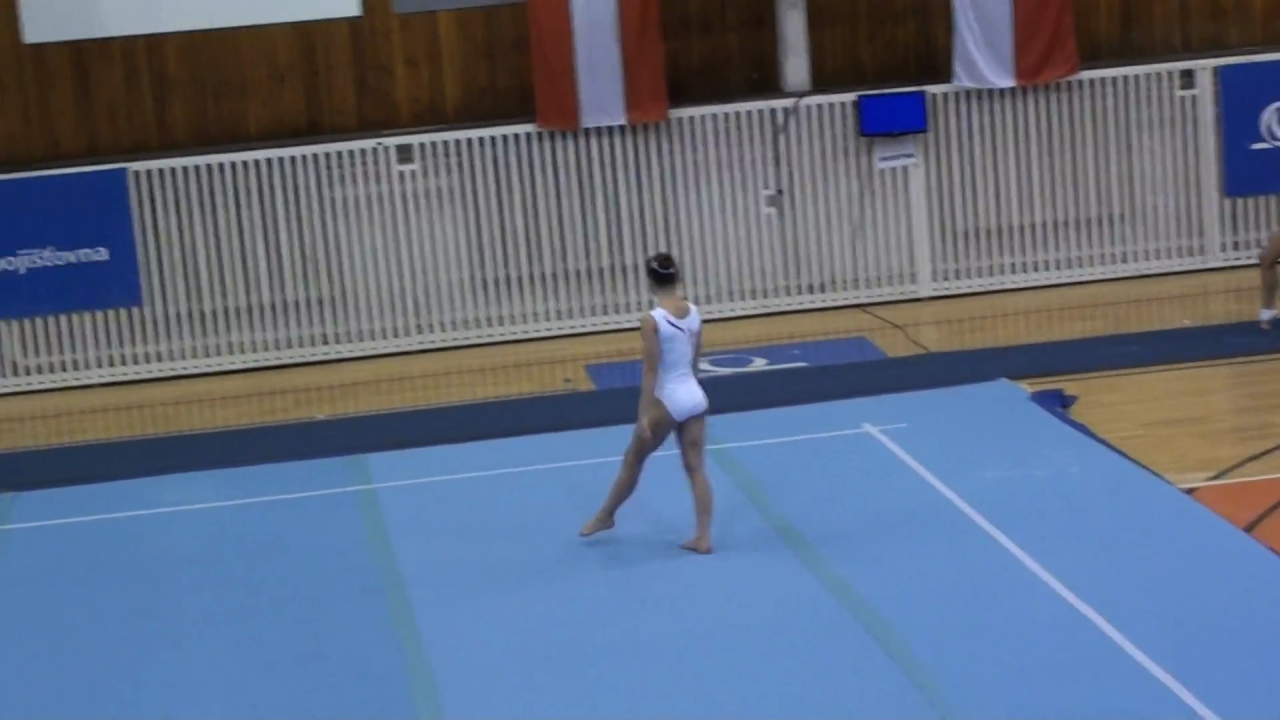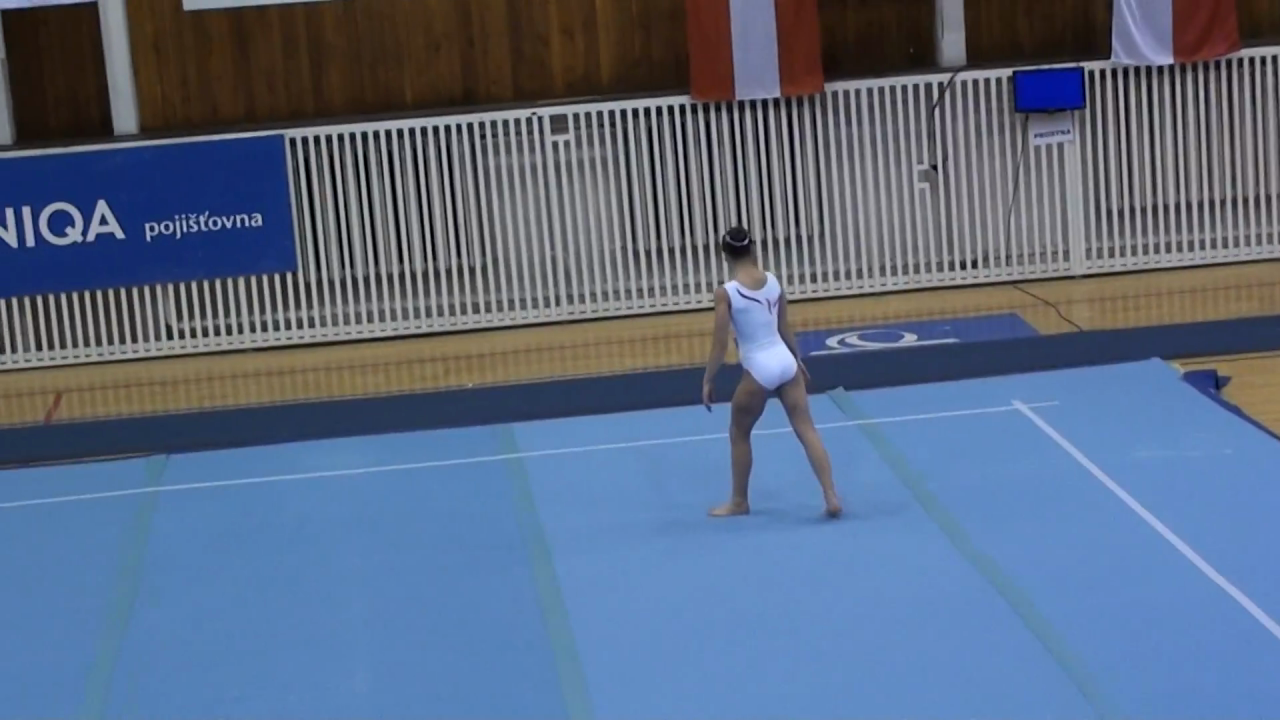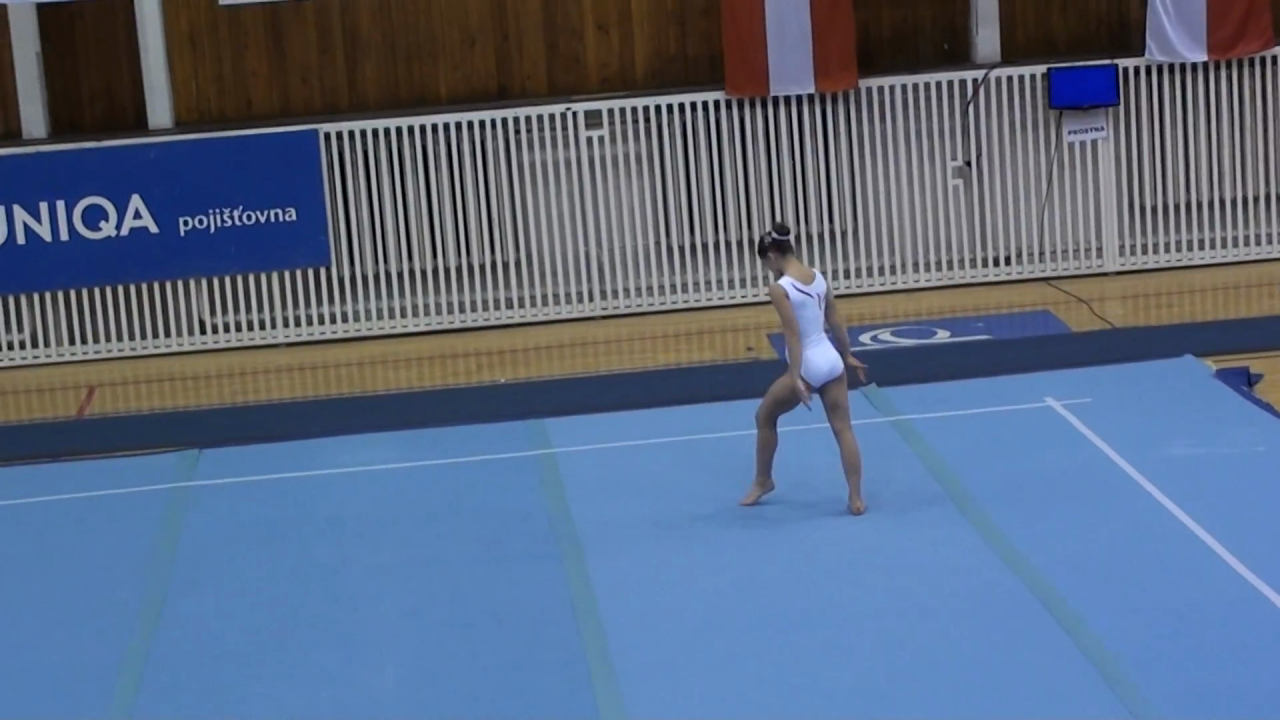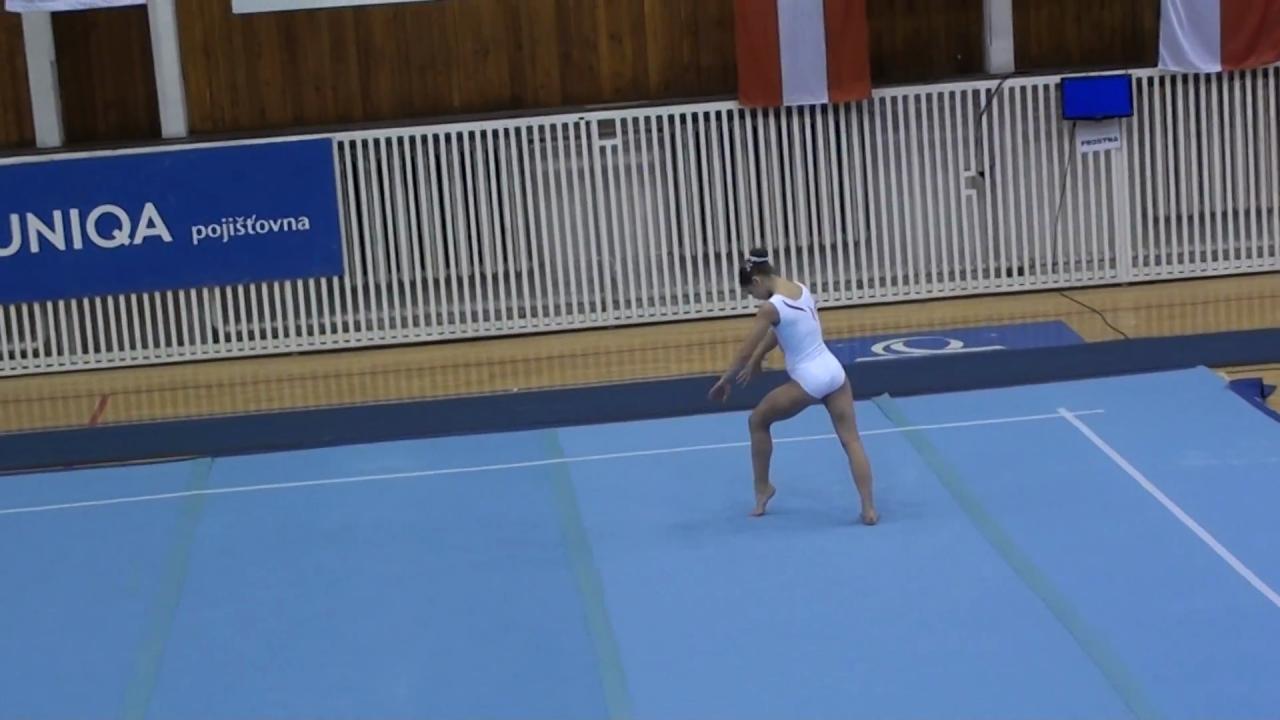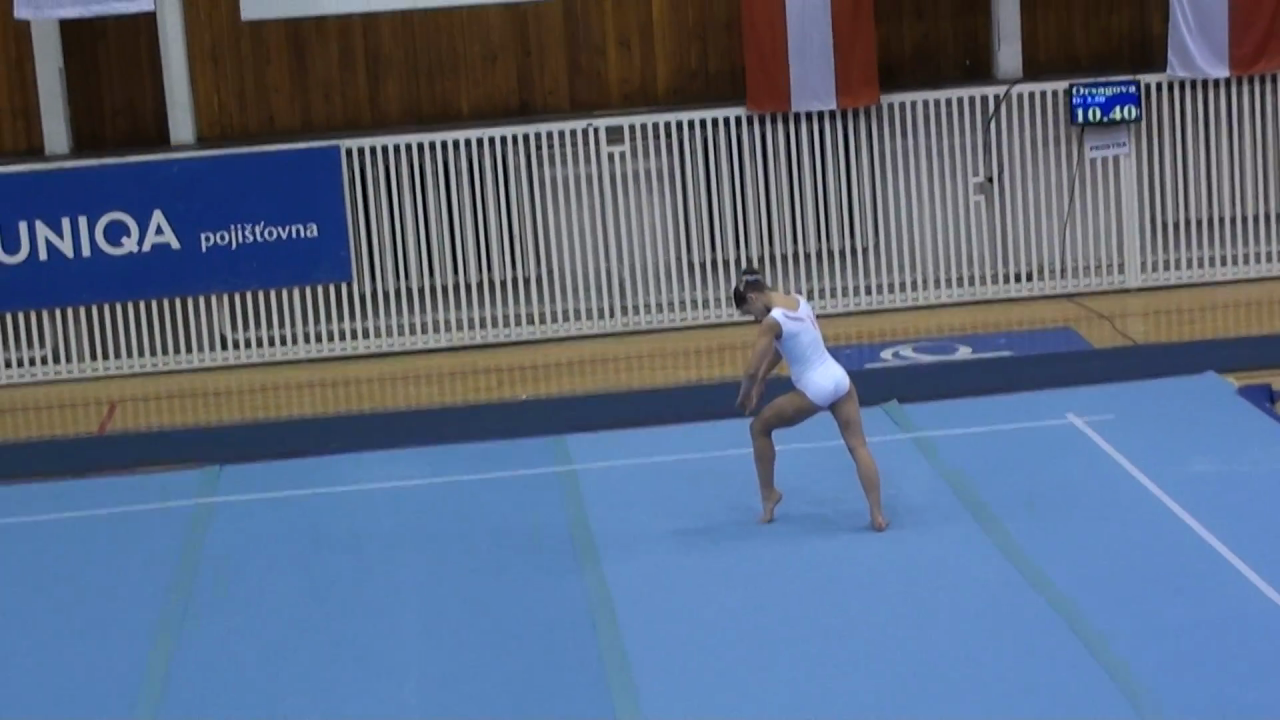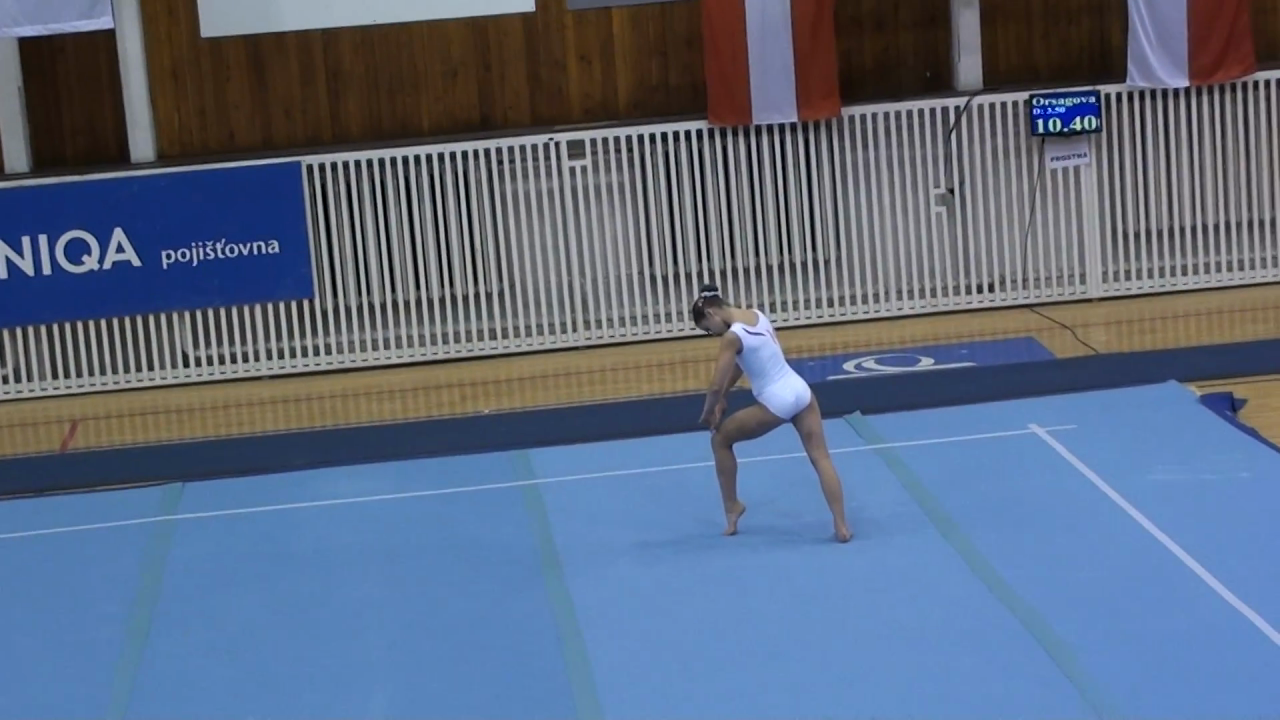
dt=0.5s
person 1, frame 1
left shoulder: (651, 320)
right shoulder: (693, 312)
left elbow: (651, 371)
left wrist: (643, 415)
left hip: (668, 401)
right hip: (695, 397)
left knee: (632, 461)
right knee: (695, 468)
left ankle: (605, 516)
right ankle: (703, 537)
person 1, frame 2
left shoulder: (726, 293)
right shoulder: (773, 281)
left elbow: (720, 342)
right elbow: (783, 328)
left wrist: (708, 380)
right wrist: (797, 360)
left hip: (758, 371)
right hip: (786, 363)
left knee: (739, 434)
right knee: (806, 430)
left ankle: (739, 502)
right ankle: (832, 498)
person 1, frame 3
left shoulder: (779, 288)
right shoulder: (818, 277)
left elbow: (793, 336)
right elbow: (835, 322)
left wrist: (795, 378)
right wrist: (848, 355)
left hip: (808, 367)
right hip: (832, 361)
left knee: (765, 417)
right knee: (843, 429)
left ankle: (762, 482)
right ankle: (856, 499)
person 1, frame 4
left shoulder: (771, 307)
right shoulder: (802, 289)
left elbow: (744, 350)
left wrist: (725, 381)
right wrist: (757, 359)
left hip: (808, 381)
right hip: (834, 372)
left knee: (757, 421)
right knee: (851, 440)
left ankle: (762, 488)
right ankle: (868, 509)
person 1, frame 5
left shoulder: (772, 322)
right shoulder: (799, 301)
left elbow: (751, 370)
left wrist: (745, 396)
right wrist: (761, 382)
left hip: (814, 390)
right hip: (839, 379)
left knee: (759, 427)
right knee: (858, 446)
left ankle: (768, 494)
right ankle: (877, 514)
person 1, frame 6
left shoulder: (732, 337)
right shoulder: (758, 315)
left elbow: (716, 386)
left wrist: (708, 413)
right wrist: (722, 399)
left hip: (776, 404)
right hip: (801, 391)
left knee: (720, 439)
right knee: (821, 458)
left ankle: (732, 506)
right ankle: (841, 526)
